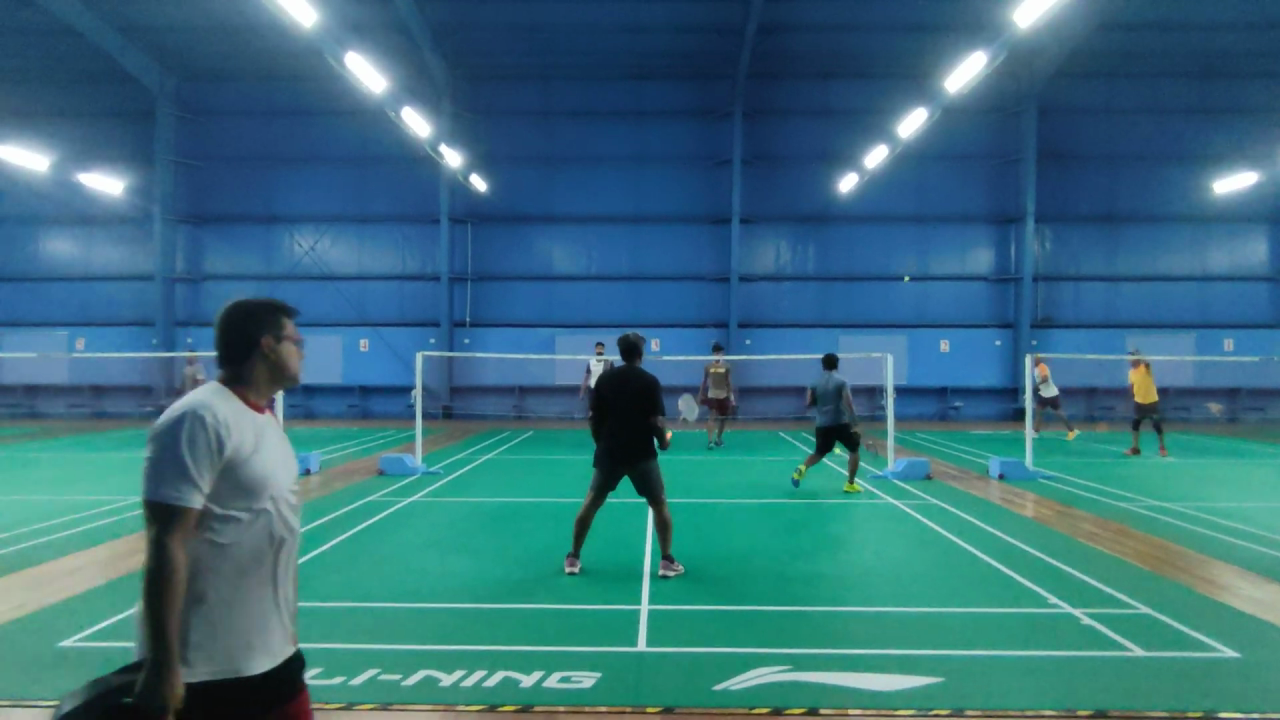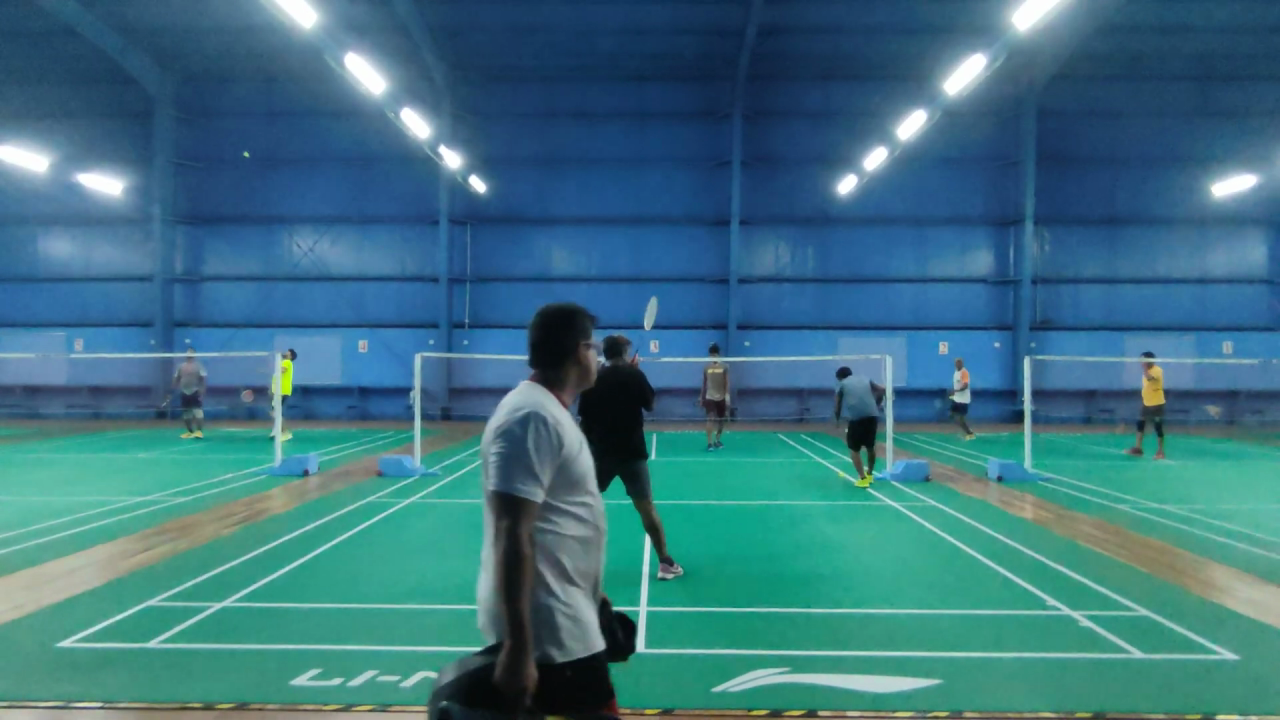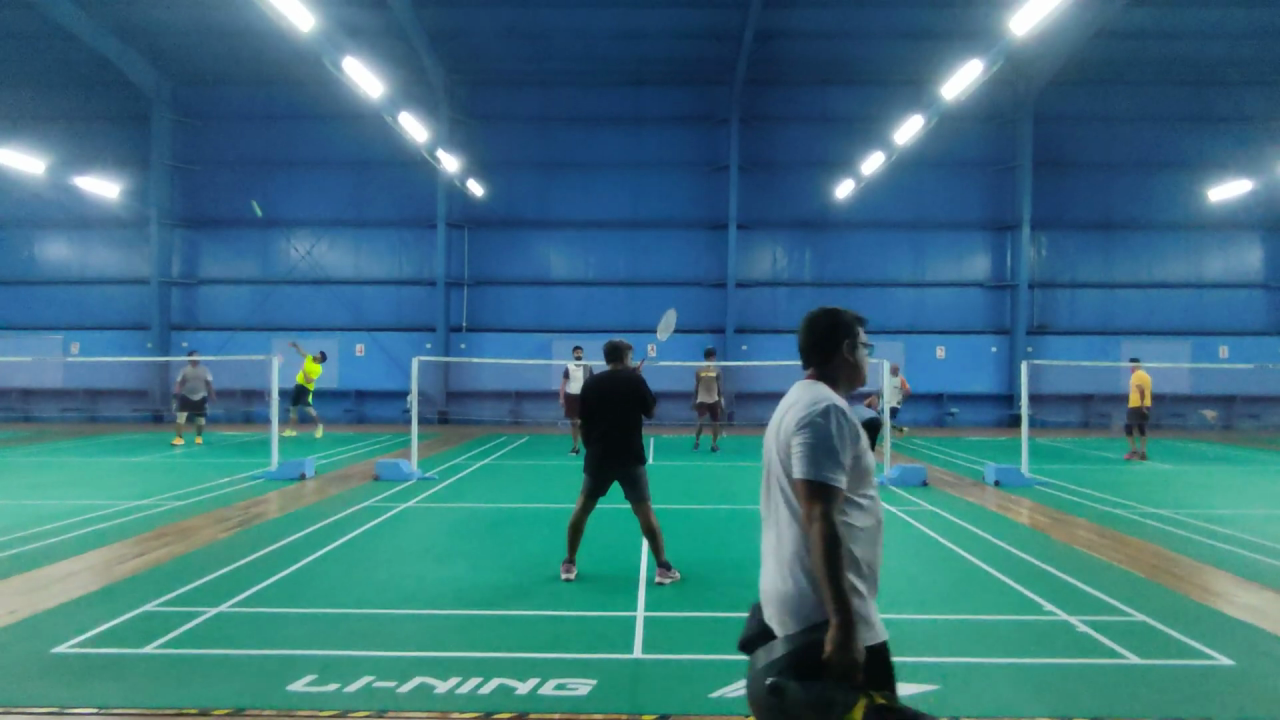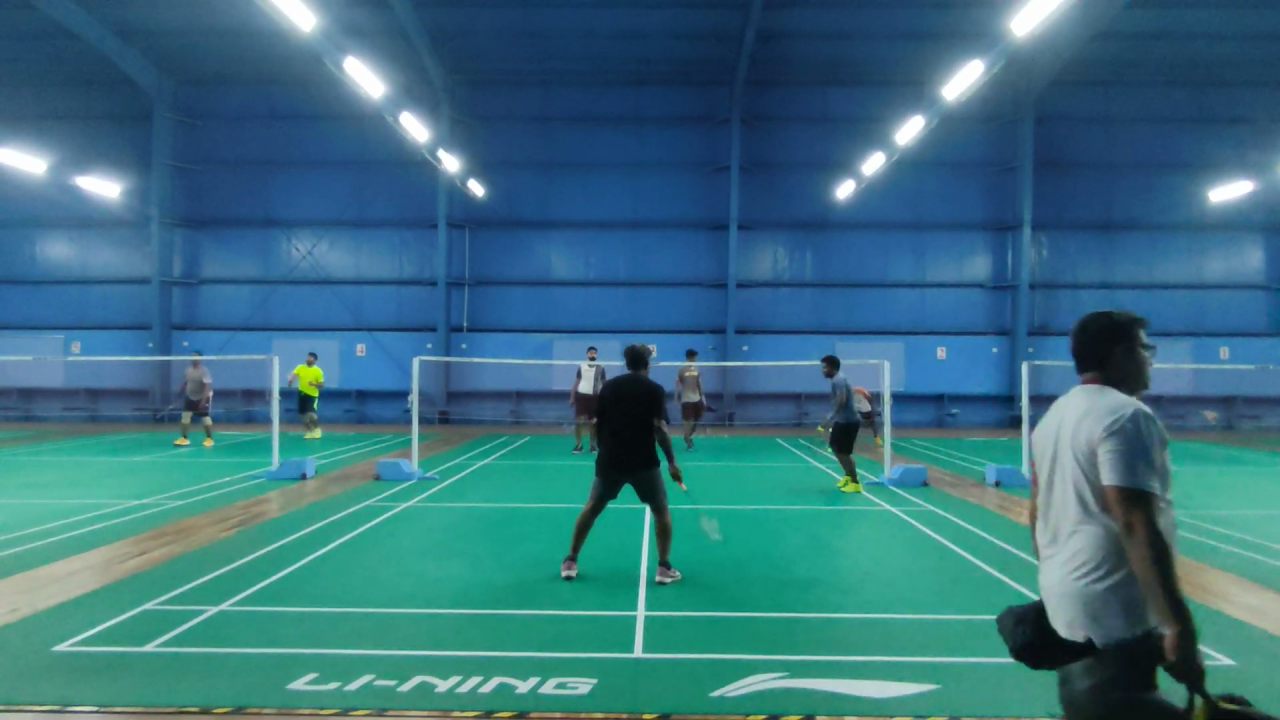
dt=0.7s
person 1, frame 1
left shoulder: (263, 420)
right shoulder: (199, 421)
right elbow: (166, 549)
right wrist: (162, 668)
left hip: (272, 645)
right hip: (205, 660)
person 1, frame 2
left shoulder: (547, 412)
right shoulder: (533, 419)
right elbow: (511, 539)
left wrist: (591, 592)
right wrist: (517, 648)
left hip: (557, 613)
right hip: (549, 624)
person 1, frame 3
left shoulder: (797, 403)
right shoulder: (828, 411)
right elbow: (821, 522)
right wrist: (843, 622)
left hip: (792, 600)
right hip: (823, 608)
person 1, frame 4
left shoulder: (1054, 415)
right shoulder: (1127, 417)
left elbow: (1037, 514)
right elbow: (1138, 528)
right wrist: (1179, 626)
left hip: (1065, 596)
right hip: (1112, 608)
person 2, frame 1
left shoulder: (604, 378)
right shoulder: (649, 382)
left elbow: (593, 418)
right elbow: (656, 424)
right wrist: (663, 439)
left hip: (608, 454)
right hip: (641, 455)
left knee: (591, 503)
right knee: (659, 505)
left ankle: (573, 557)
right ankle: (667, 561)
person 2, frame 2
left shoulder: (592, 380)
right shoulder: (635, 375)
left elbow: (584, 421)
right elbow: (650, 405)
left hip: (601, 453)
right hip: (632, 453)
right knee: (646, 507)
right ankle: (665, 563)
person 2, frame 3
left shoulder: (590, 384)
right shoulder: (635, 381)
left elbow: (583, 422)
right elbow: (650, 413)
left hip: (598, 457)
right hip: (630, 458)
left knee: (582, 508)
right knee: (644, 511)
left ankle: (569, 564)
right ankle: (663, 568)
person 2, frame 4
left shoulder: (609, 387)
right shoulder: (654, 389)
left elbow: (598, 424)
right elbow: (659, 427)
right wrist: (671, 462)
left hip: (610, 461)
right hip: (644, 462)
left knee: (591, 509)
right knee: (662, 511)
left ankle: (570, 562)
right ankle: (664, 567)
